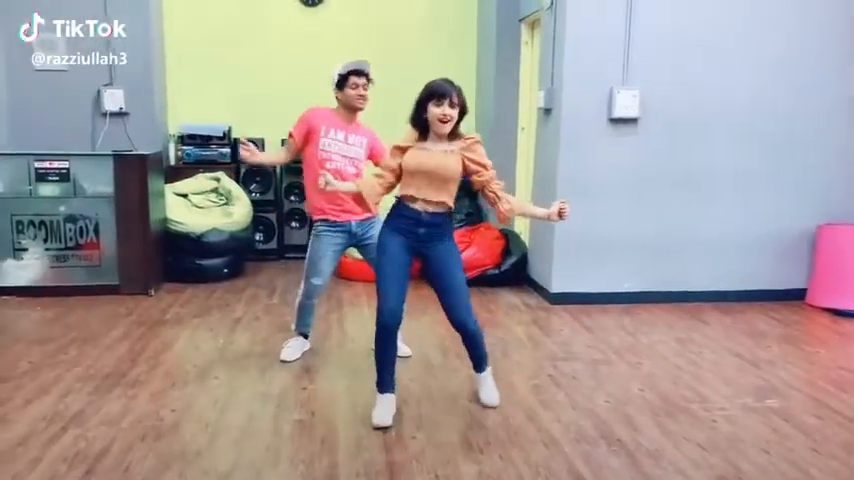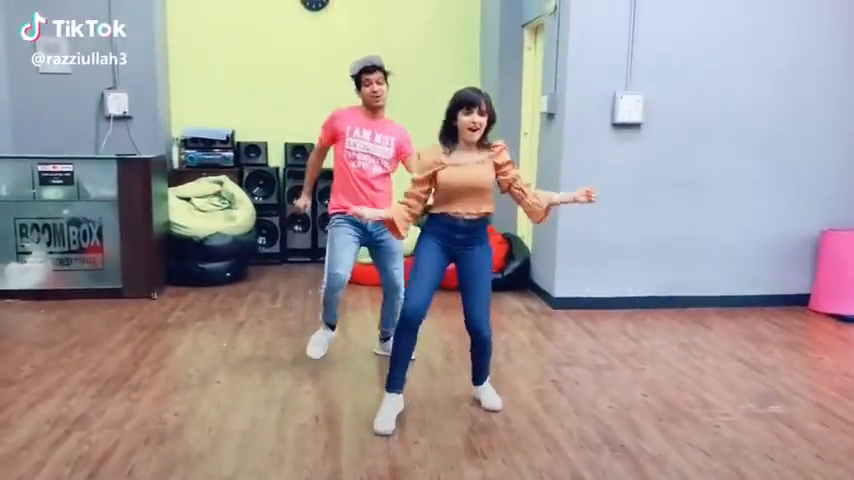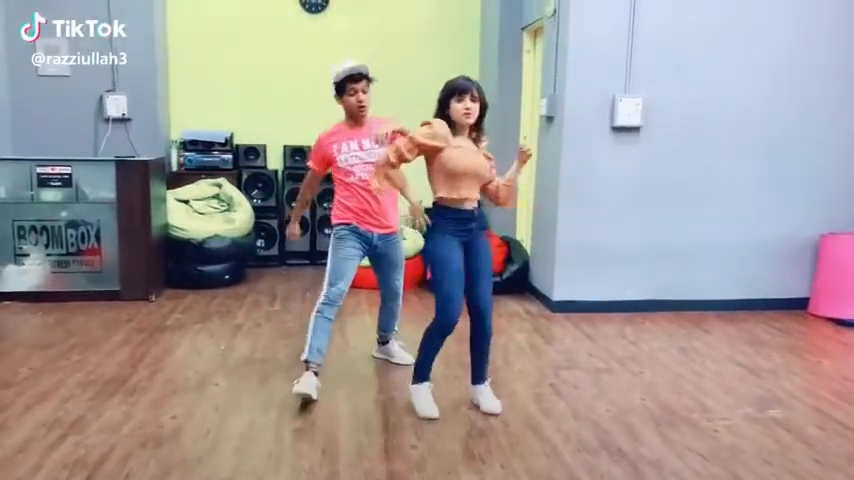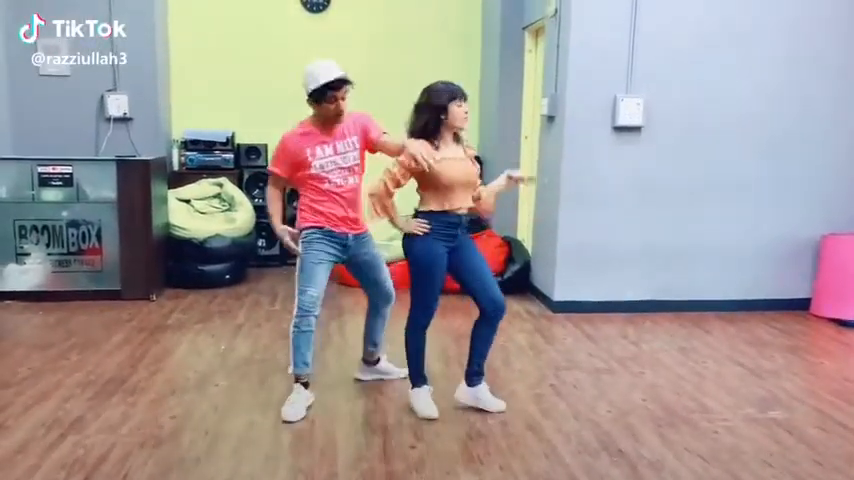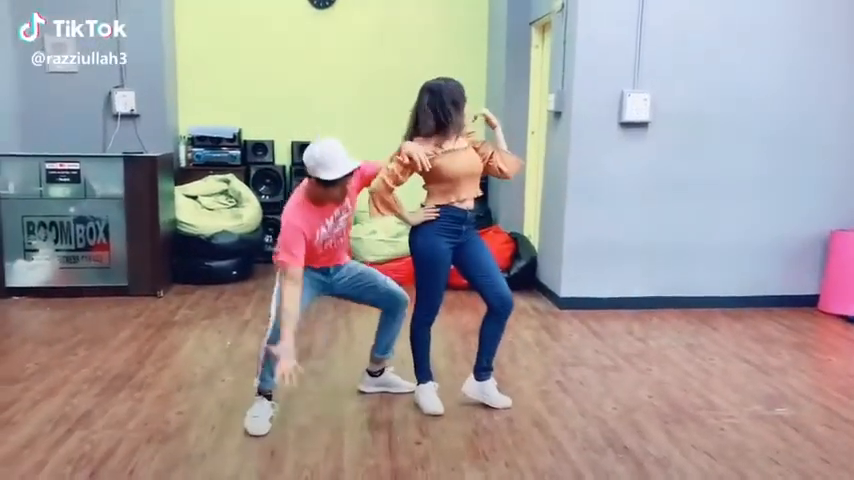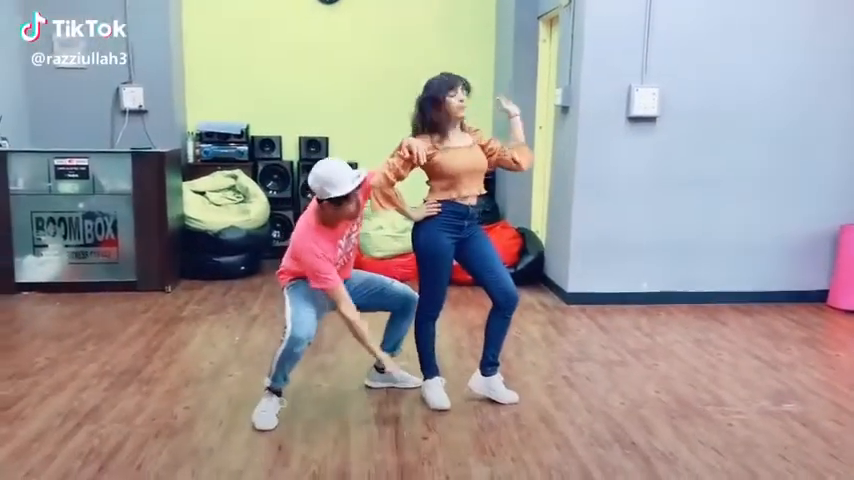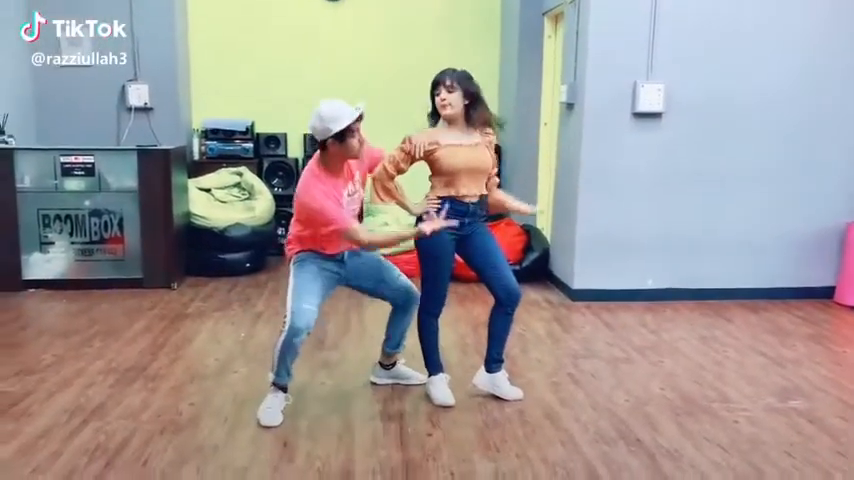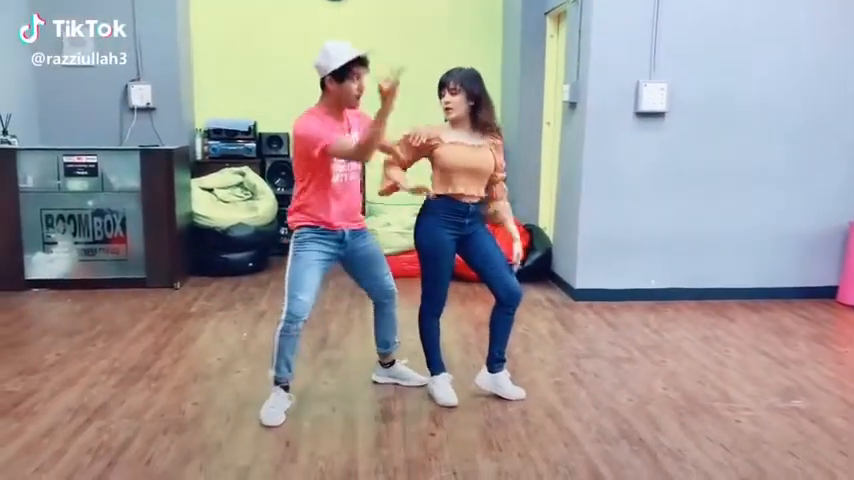
dt=0.3s
person 1, frame 1
left shoulder: (467, 147)
right shoulder: (409, 142)
left elbow: (494, 192)
right elbow: (382, 181)
left wrist: (545, 213)
right wrist: (338, 185)
left hip: (439, 234)
right hip: (398, 228)
left knee: (463, 319)
right knee: (388, 317)
left ankle: (482, 374)
right ankle: (386, 395)
person 1, frame 2
left shoulder: (496, 155)
right shoulder: (437, 157)
left elbow: (524, 195)
right elbow: (412, 203)
left wrist: (570, 197)
right wrist: (376, 212)
left hip: (476, 240)
right hip: (437, 236)
left knee: (479, 324)
right knee: (411, 312)
left ankle: (482, 383)
right ankle: (392, 398)
person 1, frame 3
left shoulder: (479, 146)
right shoulder: (435, 133)
left elbow: (495, 193)
right elbow: (388, 159)
left wrist: (519, 165)
left hip: (476, 227)
right hip: (444, 226)
left knee: (482, 312)
right knee: (449, 314)
left ankle: (480, 385)
right ankle: (420, 384)
person 1, frame 4
left shoulder: (463, 151)
right shoulder: (421, 150)
right elbow: (380, 191)
left wrist: (507, 179)
right wrist: (403, 225)
left hip: (460, 235)
right hip: (431, 235)
left knee: (493, 305)
right knee: (422, 314)
left ankle: (472, 386)
right ankle: (418, 389)
person 1, frame 5
left shoulder: (468, 142)
right shoulder: (422, 147)
left elbow: (506, 168)
right elbow: (381, 187)
left wrist: (496, 128)
right wrist: (408, 218)
left hip: (468, 228)
right hip: (435, 229)
left knee: (502, 301)
right knee: (427, 311)
left ankle: (481, 380)
right ankle: (425, 385)
person 1, frame 6
left shoulder: (475, 138)
right shoulder: (424, 144)
left elbow: (516, 160)
right elbow: (383, 181)
left wrist: (515, 119)
left hip: (471, 224)
right hip: (438, 225)
left knee: (507, 297)
right knee: (430, 307)
left ankle: (487, 376)
right ankle: (431, 380)
person 1, frame 7
left shoulder: (484, 137)
right shoulder: (427, 139)
left elbow: (489, 189)
right elbow: (382, 173)
left wrist: (519, 206)
right wrist: (411, 207)
left hip: (474, 221)
left knee: (509, 292)
right knee: (433, 302)
left ankle: (492, 372)
right ankle: (436, 377)
person 1, frame 8
left shoulder: (491, 141)
right shoulder: (431, 136)
left elbow: (496, 190)
right elbow: (393, 165)
left wrist: (514, 233)
right wrist: (406, 184)
left hip: (474, 221)
right hip: (438, 219)
left knee: (510, 292)
right knee: (434, 303)
left ankle: (494, 372)
right ankle: (438, 376)
person 2, frame 1
left shoulder: (367, 135)
right shoulder: (314, 118)
right elbow: (287, 153)
right wrist: (258, 157)
left hip: (367, 220)
right hip: (330, 223)
right knee: (313, 286)
right ankle: (301, 336)
person 2, frame 2
left shoulder: (398, 133)
right shoulder: (340, 119)
right elbow: (318, 154)
right wrist: (305, 193)
left hip: (383, 221)
right hip: (346, 217)
left knee: (395, 284)
right knee: (336, 277)
left ankle: (387, 339)
right ankle: (327, 327)
person 2, frame 3
left shoulder: (389, 129)
right shoulder: (328, 140)
right elbow: (312, 181)
right wrist: (295, 217)
left hip: (387, 230)
right hip: (349, 229)
left knee: (393, 292)
right knee: (332, 295)
left ankle: (385, 342)
right ankle: (311, 372)
person 2, frame 4
left shoulder: (357, 123)
right shoulder: (293, 141)
left elbow: (391, 147)
right elbow: (275, 187)
left wrist: (410, 146)
right wrist: (278, 223)
left hip: (357, 232)
right hip: (318, 234)
left knee: (382, 294)
right knee: (308, 306)
left ankle: (371, 361)
right ankle: (302, 387)
person 2, frame 5
left shoulder: (350, 176)
right shoulder: (296, 217)
right elbow: (292, 282)
left wrist: (408, 154)
right wrist: (287, 349)
left hip: (340, 266)
right hip: (305, 271)
left knee: (398, 300)
right knee: (282, 325)
left ankle: (375, 372)
right ankle: (263, 397)
person 2, frame 6
left shoulder: (353, 192)
right shoulder: (310, 242)
right elbow: (345, 308)
right wrist: (379, 354)
left hip: (342, 277)
right hip: (306, 283)
left knee: (407, 299)
right knee: (300, 334)
left ankle: (382, 372)
right ankle: (272, 394)
person 2, frame 7
left shoulder: (356, 154)
right shoulder: (313, 191)
right elbow: (364, 240)
left wrist: (411, 200)
right wrist: (418, 231)
left hip: (350, 252)
right hip: (314, 257)
left knee: (408, 295)
right knee: (299, 324)
left ankle: (387, 366)
right ankle: (278, 390)
person 2, frame 8
left shoulder: (357, 119)
right shoulder: (308, 126)
right elbow: (357, 153)
right wrist: (386, 106)
left hip: (355, 230)
right hip: (314, 234)
left knee: (386, 294)
right knee: (296, 313)
left ankle: (387, 366)
right ankle: (281, 389)
